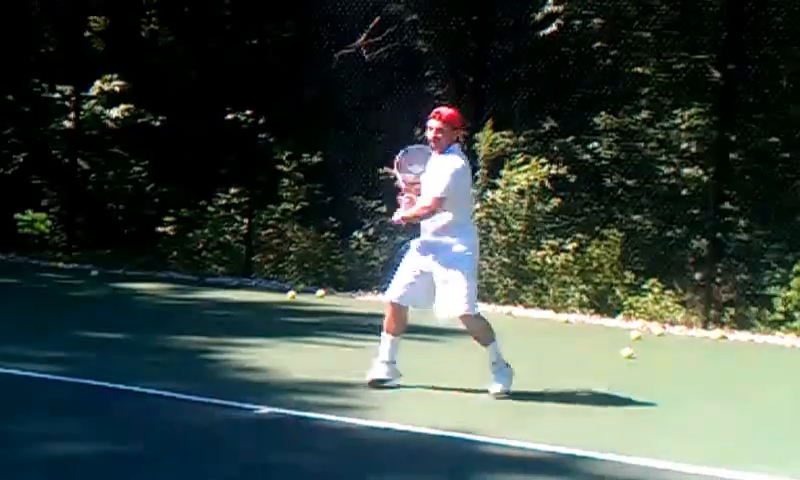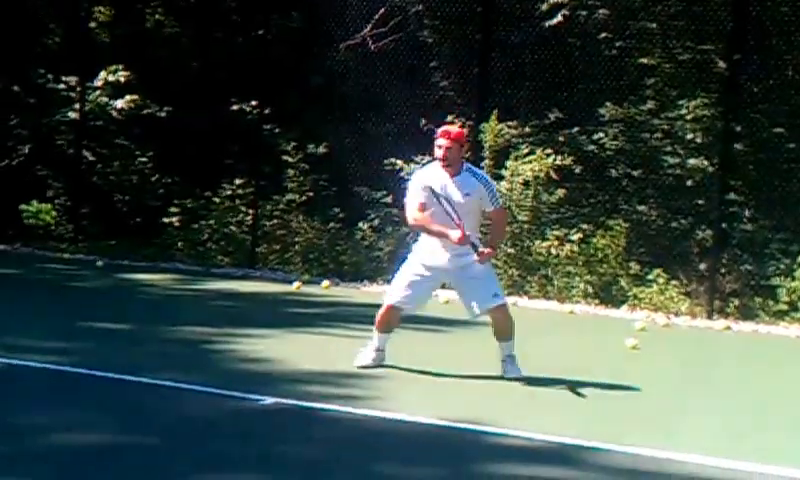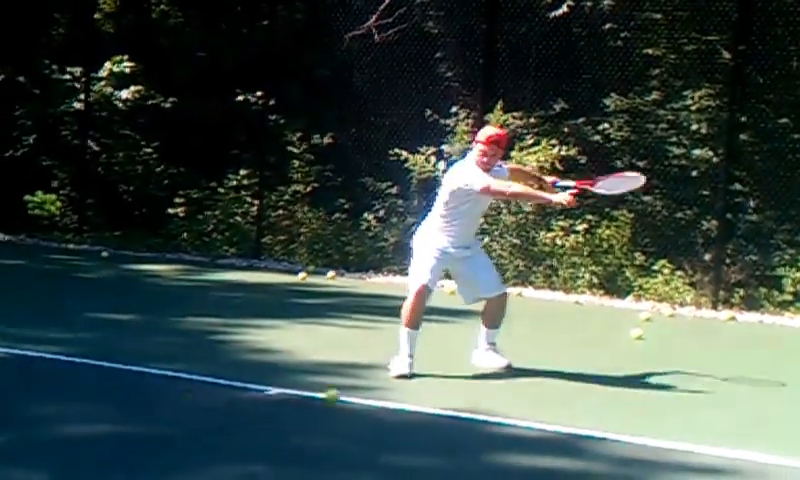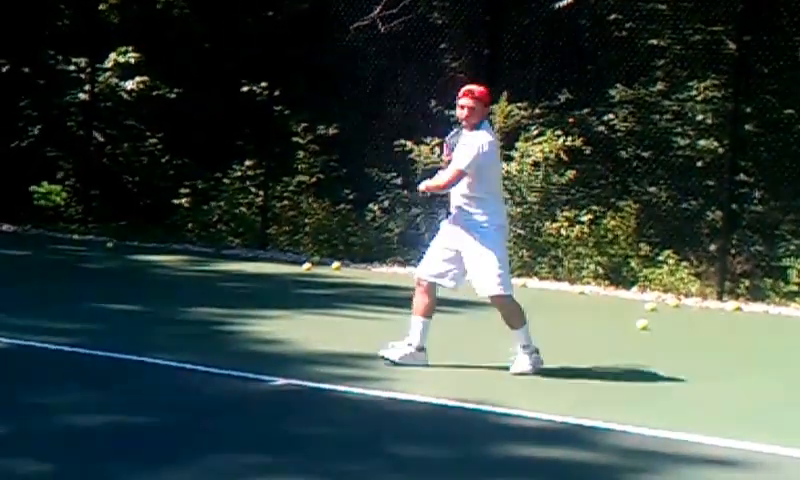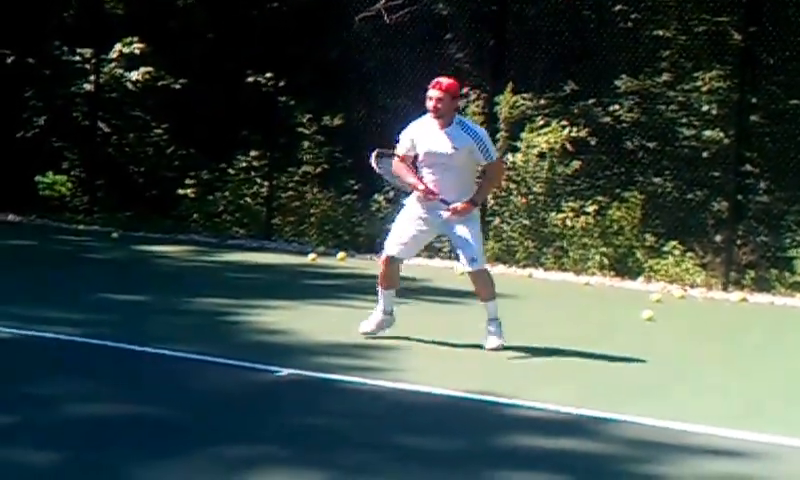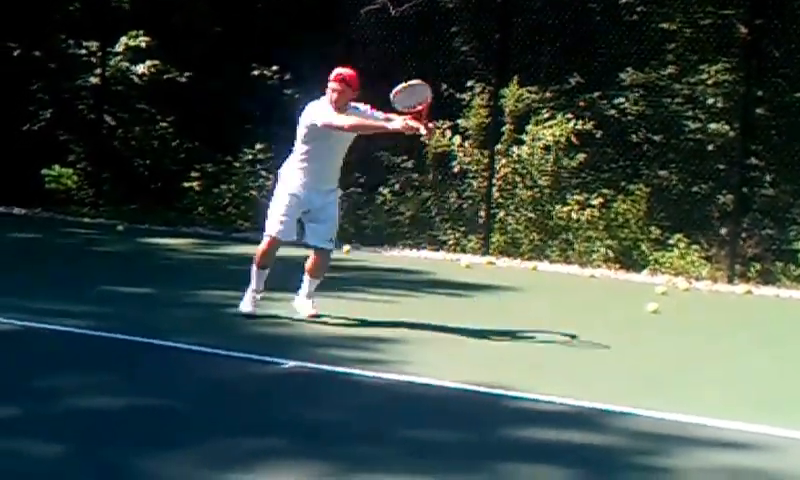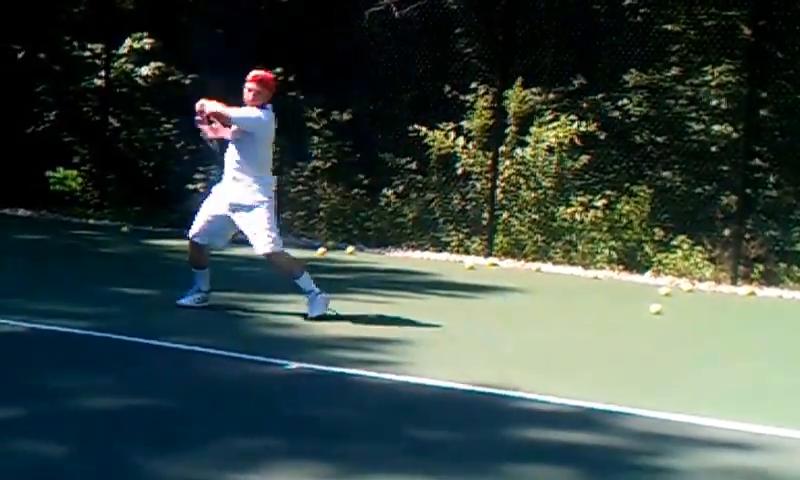
dt=0.7s
person 1, frame 1
left shoulder: (451, 164)
right shoulder: (439, 159)
left elbow: (430, 207)
left wrist: (403, 214)
right wrist: (415, 193)
left hip: (455, 249)
right hip: (428, 246)
left knee: (465, 312)
right knee: (396, 301)
left ankle: (499, 366)
right ankle: (386, 364)
person 1, frame 2
left shoulder: (480, 181)
right shoulder: (422, 178)
left elbow: (499, 217)
right elbow: (414, 217)
left wrist: (494, 245)
right wrist: (449, 233)
left hip: (469, 257)
right hip: (429, 254)
left knee: (499, 309)
right knee: (392, 305)
left ankle: (508, 360)
right ankle: (375, 349)
person 1, frame 3
left shoulder: (492, 170)
right shoulder: (465, 173)
left elbow: (514, 171)
right elbow: (508, 191)
left wrist: (543, 179)
right wrist: (552, 198)
left hip: (466, 246)
right hip: (434, 242)
left knee: (498, 294)
right knee: (419, 290)
left ankle: (485, 349)
right ankle: (404, 355)
person 1, frame 4
left shoulder: (479, 141)
right shoulder: (469, 135)
left elbow: (449, 179)
left wrist: (427, 185)
right wrist: (449, 161)
left hip: (484, 228)
right hip: (458, 226)
left knee: (497, 293)
right knee: (425, 281)
left ankle: (528, 350)
right ankle: (415, 346)
person 1, frame 5
left shoulder: (473, 134)
right shoulder: (416, 129)
left elbow: (496, 170)
right elbow: (399, 162)
left wrist: (473, 203)
right wrist: (417, 184)
left hip: (459, 212)
right hip: (422, 207)
left knee: (475, 268)
right knee: (389, 257)
left ankle: (493, 323)
right ankle: (384, 313)
person 1, frame 6
left shoulder: (358, 110)
right shoulder: (316, 110)
left elbow: (388, 118)
right elbow: (346, 124)
left wrist: (415, 122)
right wrist: (389, 125)
left hip: (326, 191)
right hip: (296, 185)
left knee: (322, 250)
right knee: (274, 237)
left ankle: (305, 296)
right ankle: (254, 292)
person 1, frame 7
left shoulder: (258, 117)
right shoulder: (248, 111)
left elbow: (214, 109)
left wrist: (205, 106)
right wrist: (217, 129)
left hip: (254, 195)
right hip: (228, 190)
left knee: (271, 252)
right knee: (198, 239)
left ankle: (314, 295)
right ankle: (201, 290)
